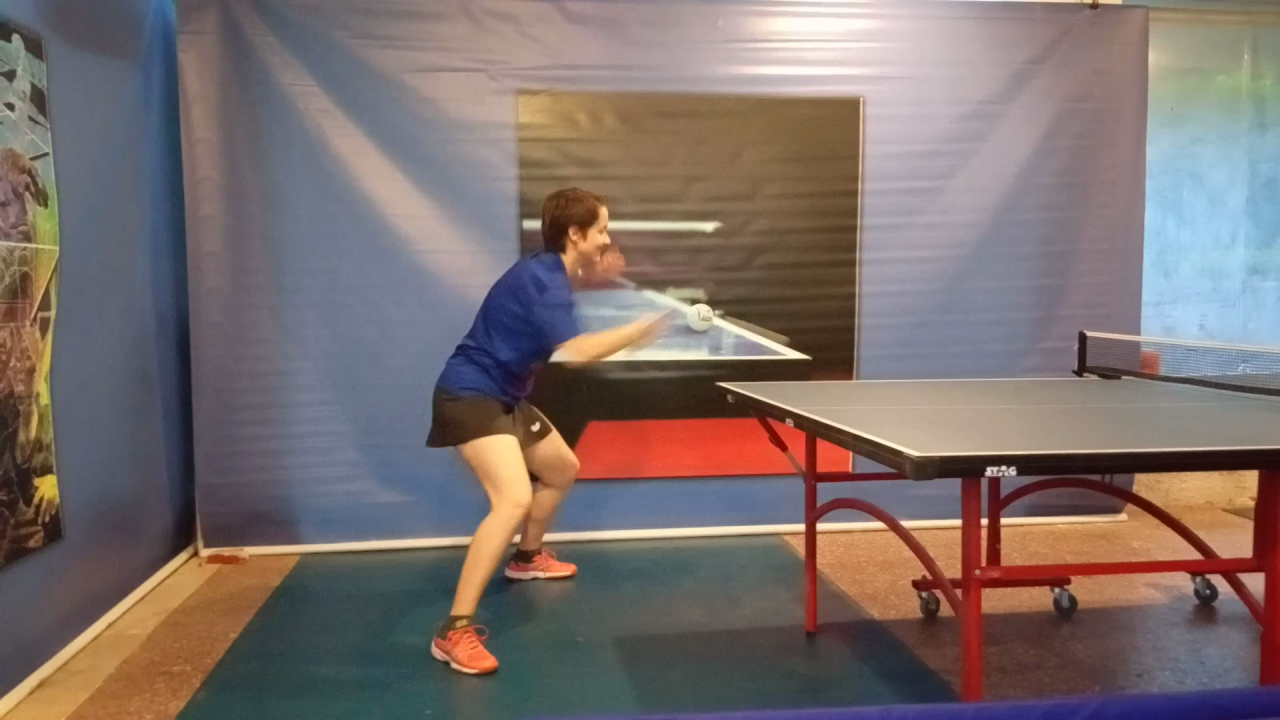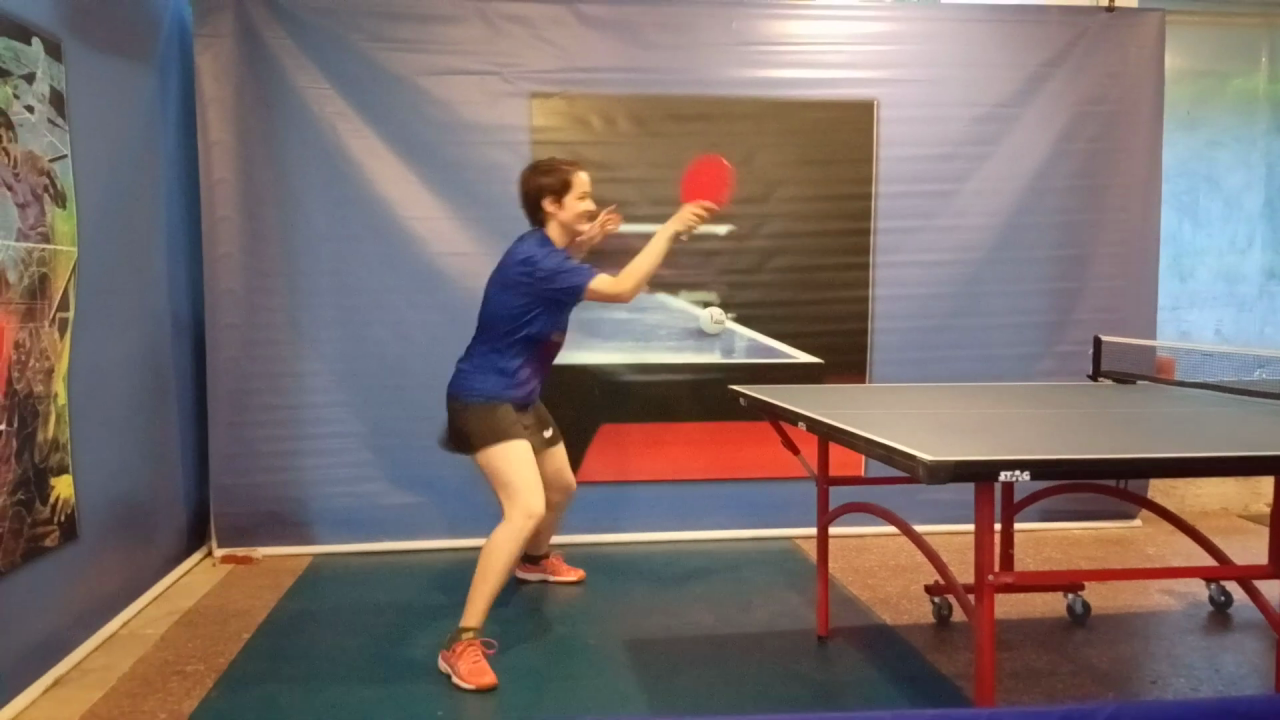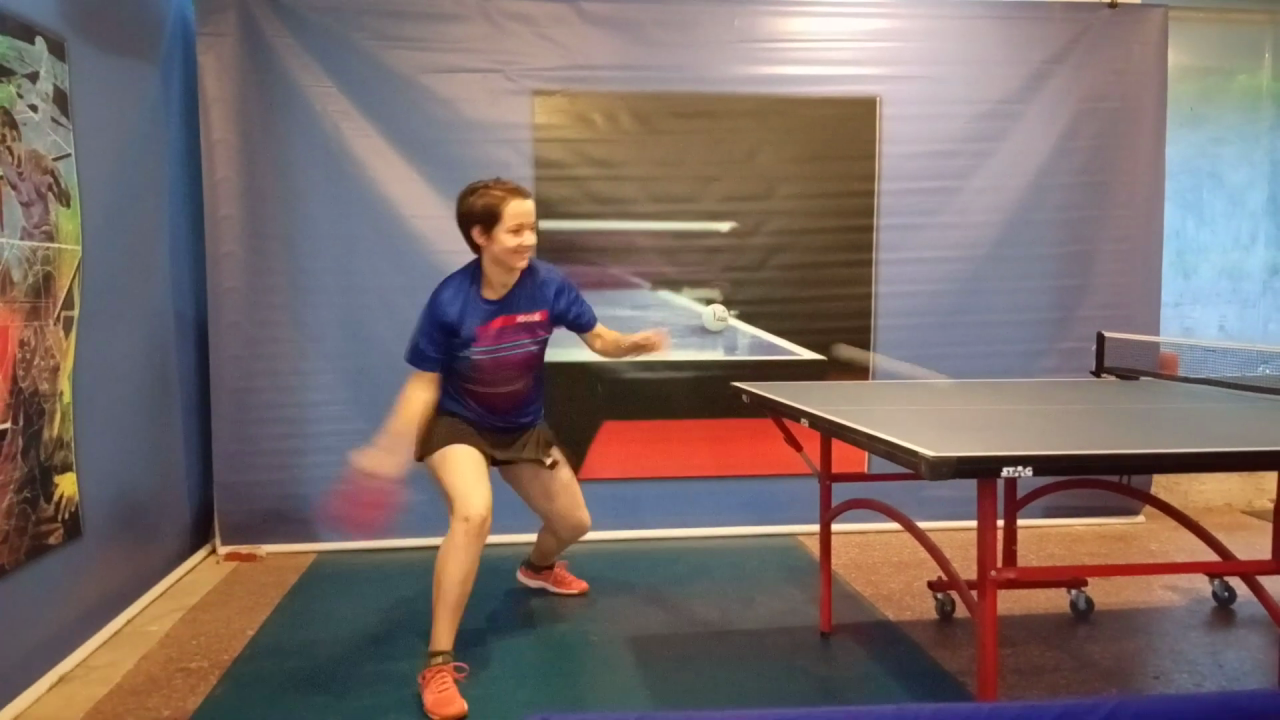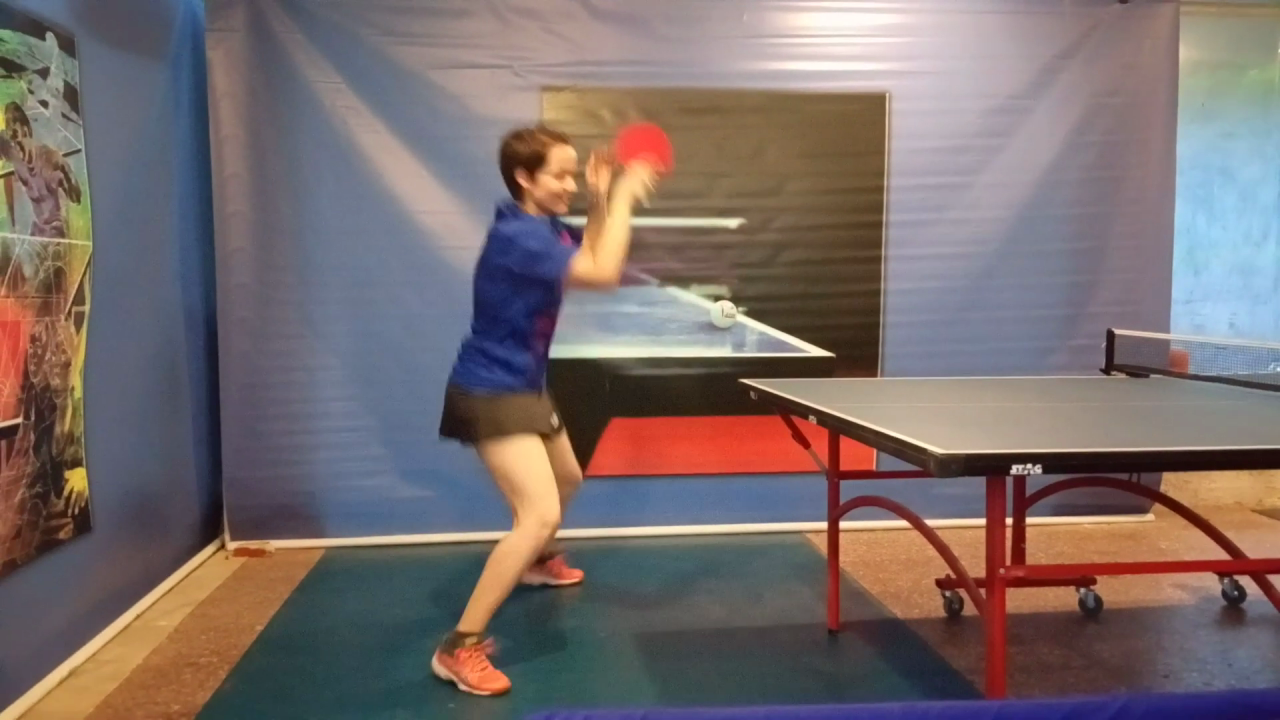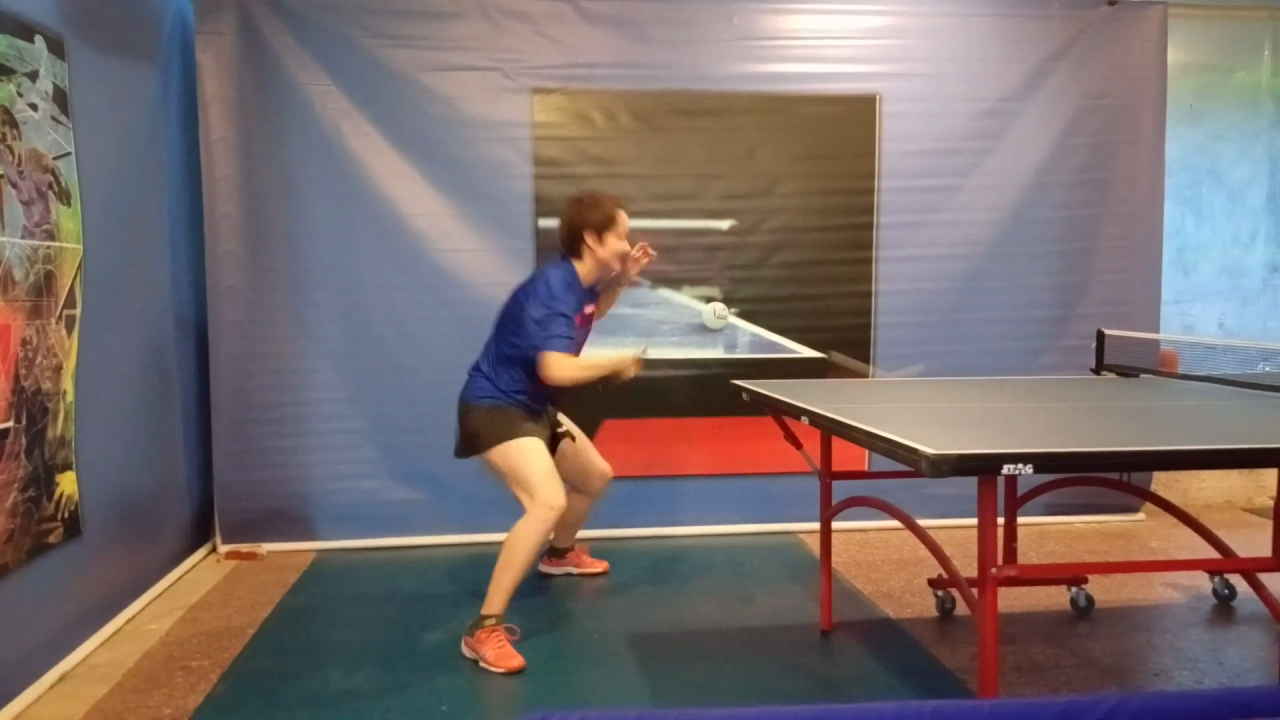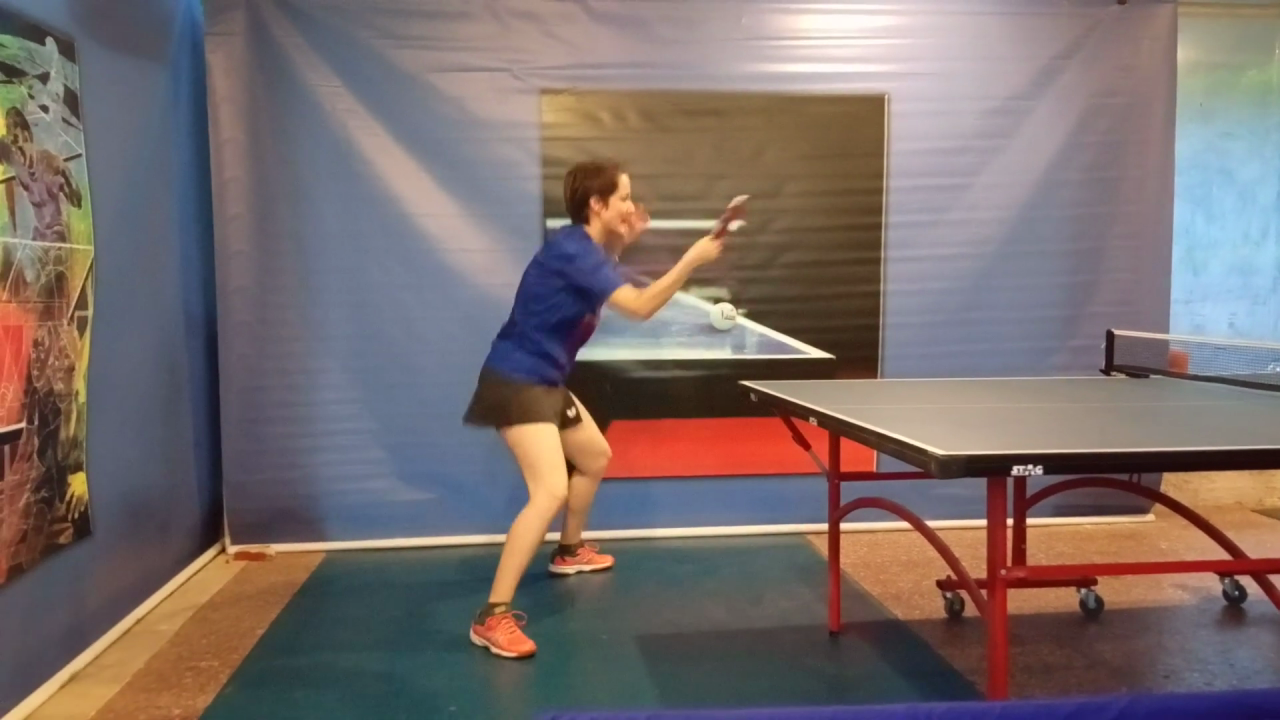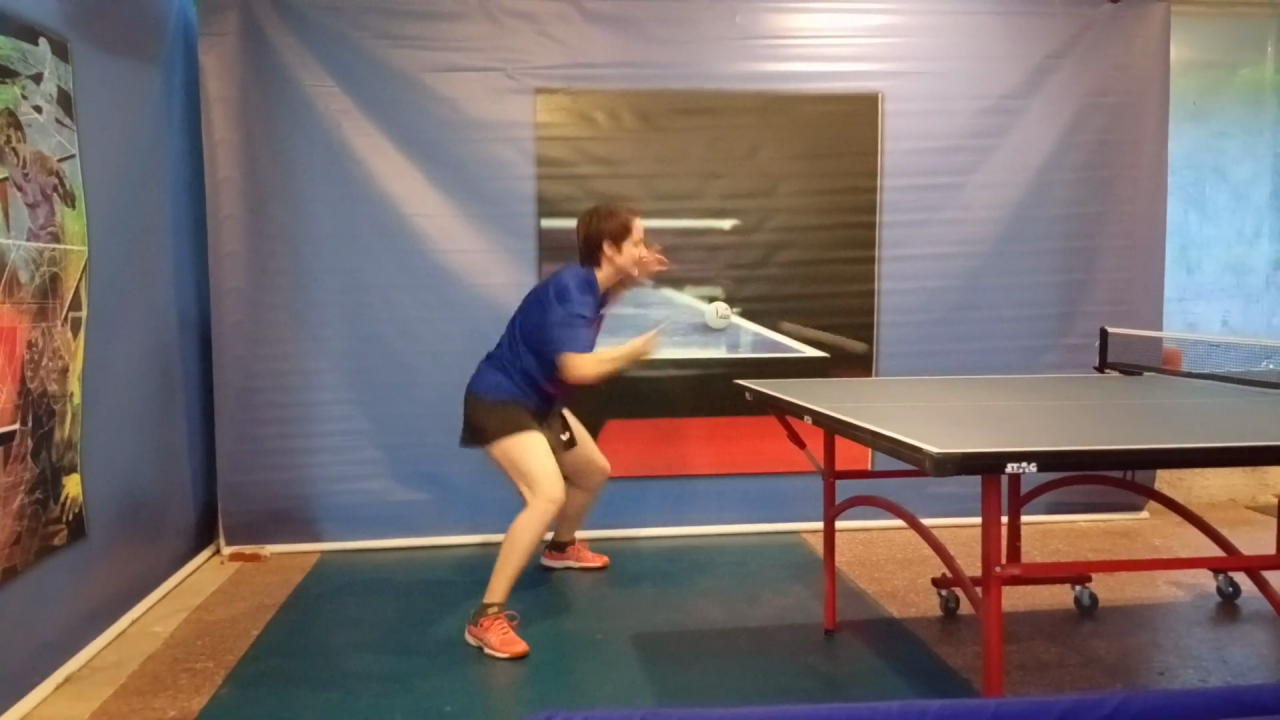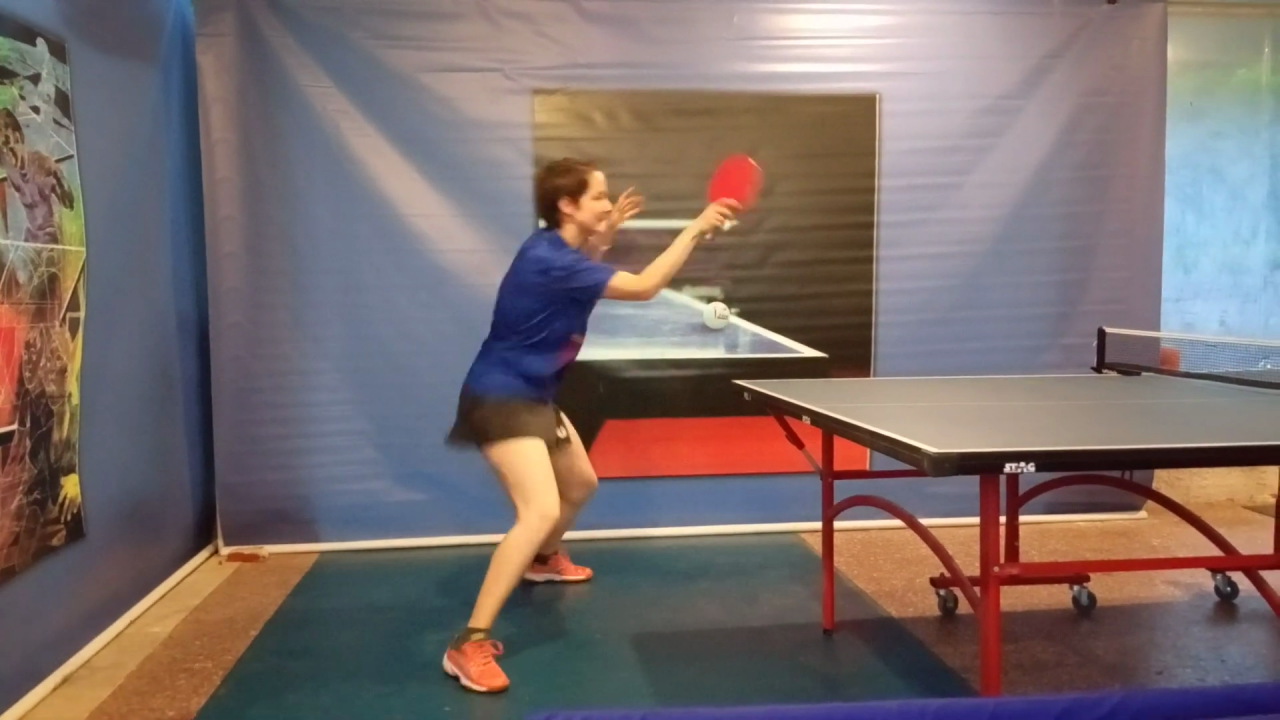
dt=0.4s
person 1, frame 1
left shoulder: (551, 272)
right shoulder: (543, 282)
right elbow: (579, 351)
left wrist: (593, 276)
right wrist: (637, 331)
left hip: (502, 396)
right hip: (470, 397)
left knee: (562, 467)
right knee: (514, 500)
left ankle: (527, 557)
right ankle: (455, 631)
person 1, frame 2
left shoulder: (547, 252)
right shoulder: (535, 259)
left elbow: (565, 278)
right elbow: (620, 289)
left wrist: (588, 245)
right wrist: (671, 228)
left hip: (518, 397)
right hip: (486, 401)
left knee: (560, 486)
right knee: (525, 512)
left ankle: (534, 560)
right ankle: (462, 641)
person 1, frame 3
left shoulder: (547, 283)
right shoulder: (449, 301)
left elbow: (600, 341)
right elbow: (422, 385)
left wrist: (636, 343)
right wrist: (391, 446)
left hip: (523, 426)
right hip: (457, 423)
left knee: (574, 522)
right knee: (473, 514)
left ankle: (539, 566)
right ankle: (437, 664)
person 1, frame 4
left shoulder: (545, 224)
right shoulder: (517, 237)
left elbow: (599, 252)
right elbow: (603, 273)
left wrist: (611, 193)
right wrist: (622, 195)
left hip: (523, 385)
right hip: (491, 394)
left knee: (568, 479)
right knee: (542, 515)
left ankle: (540, 561)
right ankle: (460, 645)
person 1, frame 5
left shoulder: (581, 282)
right shoulder: (554, 290)
left elbow: (596, 308)
right elbow: (558, 371)
left wrist: (626, 274)
right wrist: (616, 362)
left hip: (531, 406)
right hip: (494, 409)
left knee: (595, 475)
right knee: (549, 503)
left ankle: (560, 552)
right ankle: (485, 629)
person 1, frame 6
left shoulder: (581, 246)
right shoulder: (573, 251)
left elbow: (599, 280)
right elbow: (639, 306)
left wrist: (621, 244)
right wrist: (693, 258)
left hip: (543, 380)
right hip: (516, 383)
left knee: (595, 457)
right knee: (549, 495)
left ankle: (569, 550)
right ankle: (493, 616)
person 1, frame 7
left shoulder: (591, 284)
right shoulder: (570, 292)
right elbow: (579, 369)
left wrist: (632, 277)
right wrist: (635, 350)
left hip: (537, 402)
right hip: (499, 403)
left knee: (594, 472)
right knee: (547, 496)
left ankle: (562, 547)
right ankle: (487, 616)
person 1, frame 8
left shoulder: (559, 250)
right shoulder: (551, 260)
left elbow: (587, 271)
right elbow: (642, 286)
left wrist: (606, 234)
right wrist: (696, 228)
left hip: (530, 396)
right hip: (500, 400)
left knee: (581, 483)
right knee: (539, 514)
left ankle: (543, 560)
right ankle: (469, 642)
